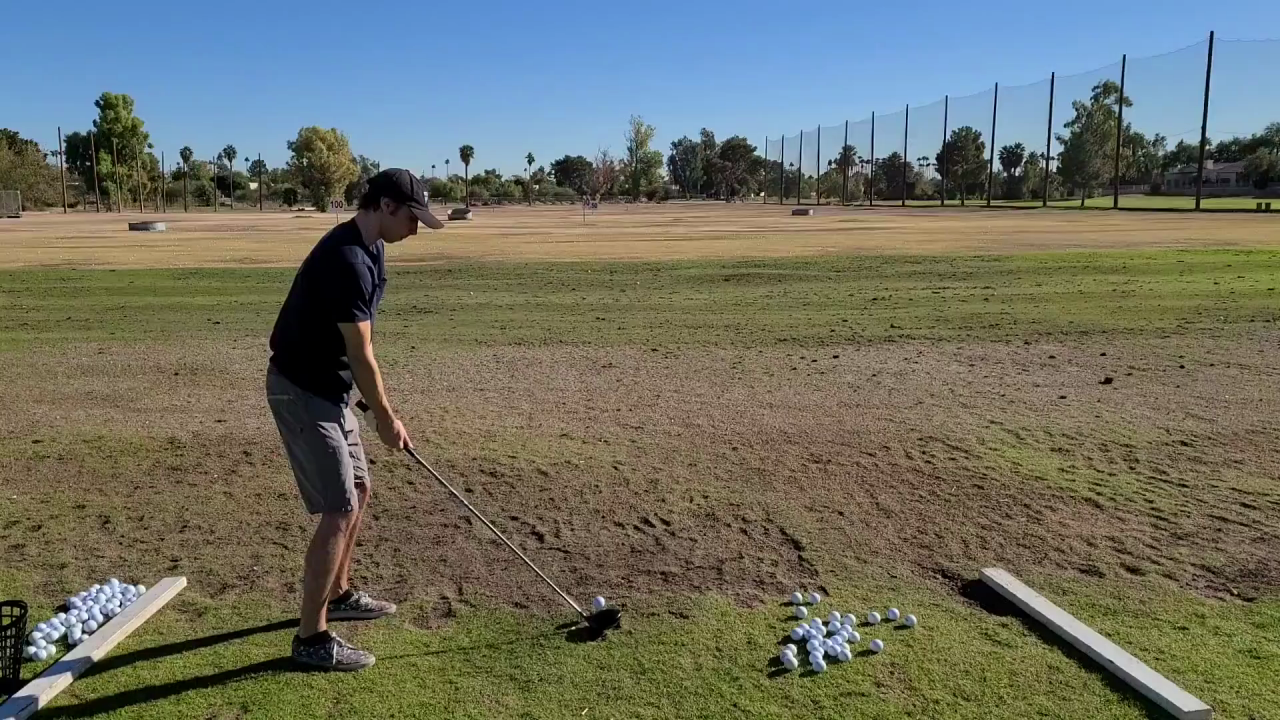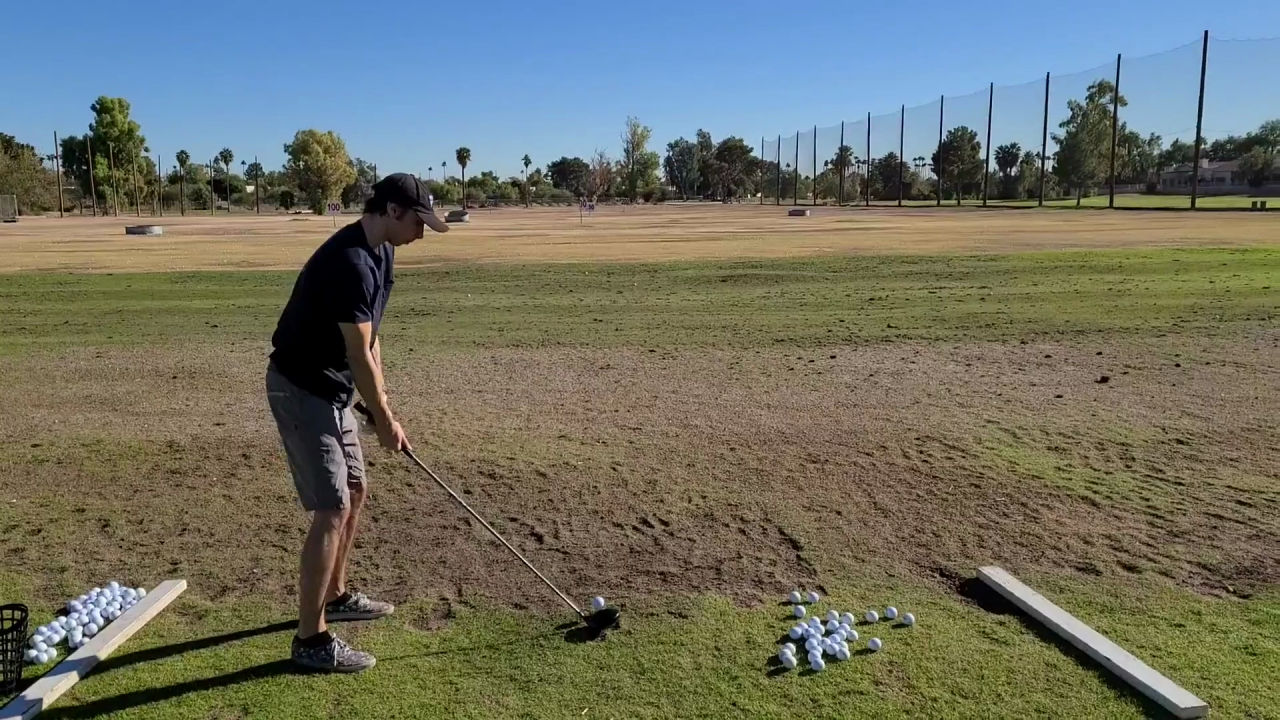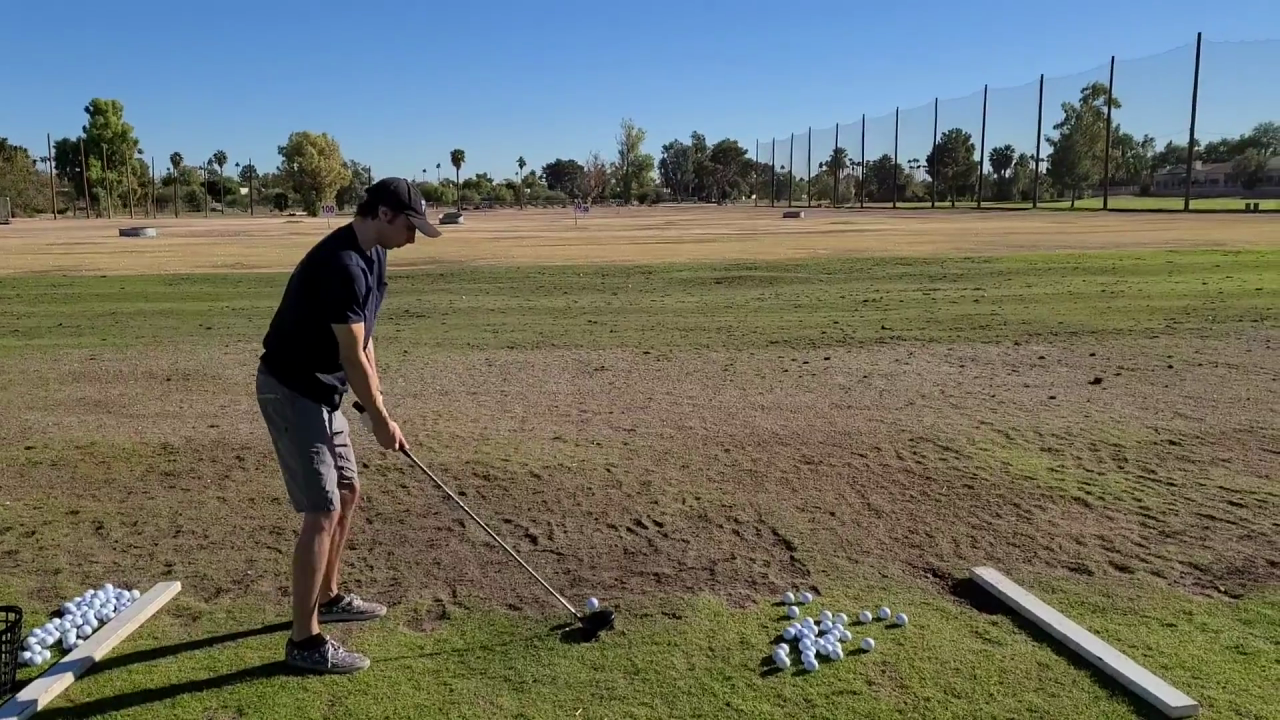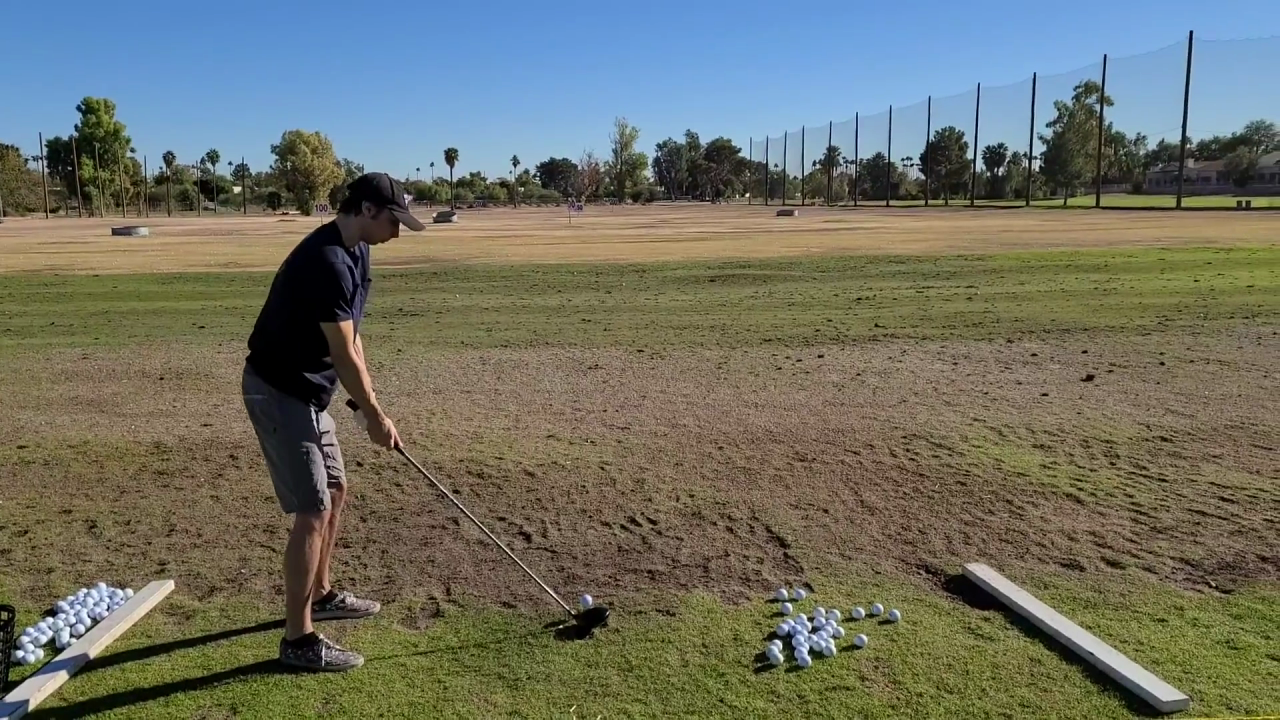
dt=0.5s
person 1, frame 1
left shoulder: (367, 248)
right shoulder: (348, 261)
right elbow: (360, 355)
left wrist: (376, 406)
right wrist: (387, 419)
left hip: (327, 388)
right hip: (304, 392)
left knee: (357, 492)
right knee: (339, 510)
left ankle: (338, 593)
right ankle: (312, 636)
person 1, frame 2
left shoulder: (378, 252)
right shoulder: (350, 262)
left elbow: (369, 337)
right elbow: (358, 354)
left wrist: (381, 400)
right wrist: (385, 420)
left hip: (330, 388)
right hip: (302, 389)
left knee: (354, 493)
right knee: (332, 509)
left ankle: (335, 595)
right ankle: (311, 638)
person 1, frame 3
left shoulder: (370, 255)
right shoulder: (342, 264)
left elbow: (364, 339)
right elbow: (352, 355)
left wrist: (377, 404)
right wrist: (380, 420)
left hip: (319, 389)
right hip: (292, 391)
left knee: (346, 493)
right knee: (323, 511)
left ankle: (328, 596)
right ankle: (305, 639)
person 1, frame 4
left shoulder: (354, 251)
right shoulder: (327, 262)
left elbow: (350, 338)
right elbow: (343, 354)
left wrist: (371, 403)
right wrist: (375, 416)
left hip: (307, 389)
right hip: (280, 391)
left knee: (334, 491)
right knee: (313, 511)
left ankle: (321, 593)
right ankle: (298, 639)
